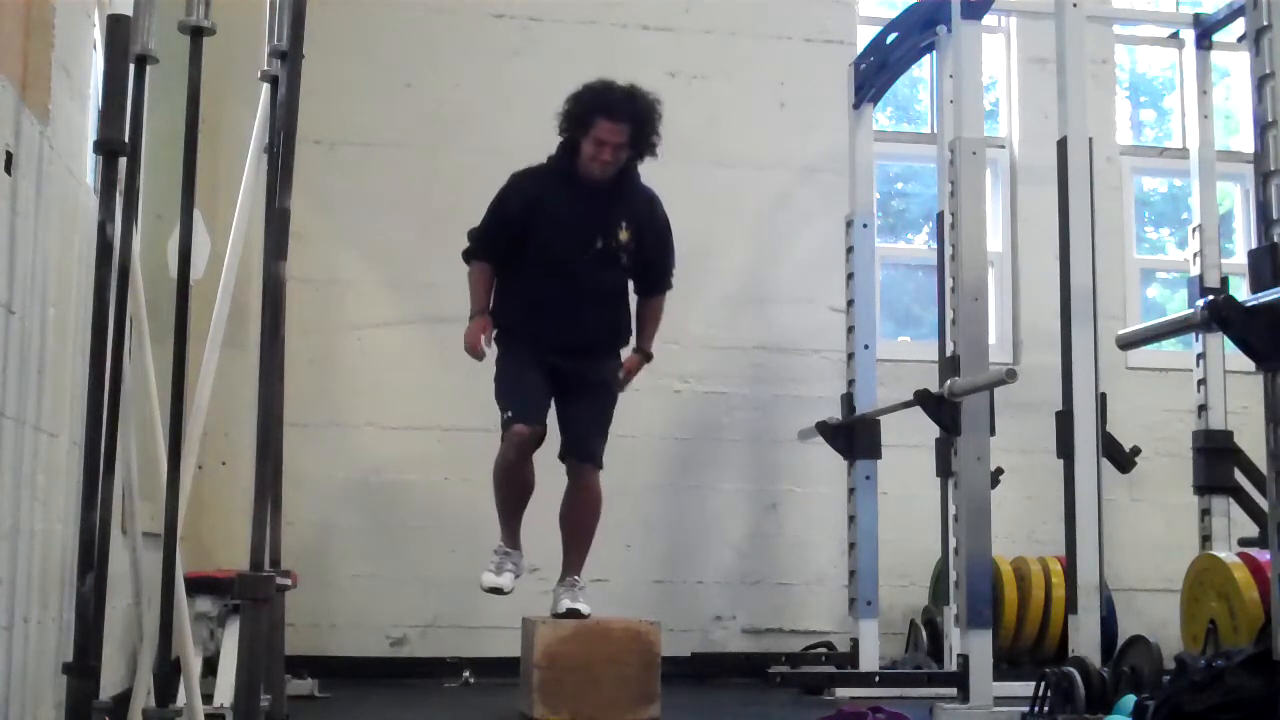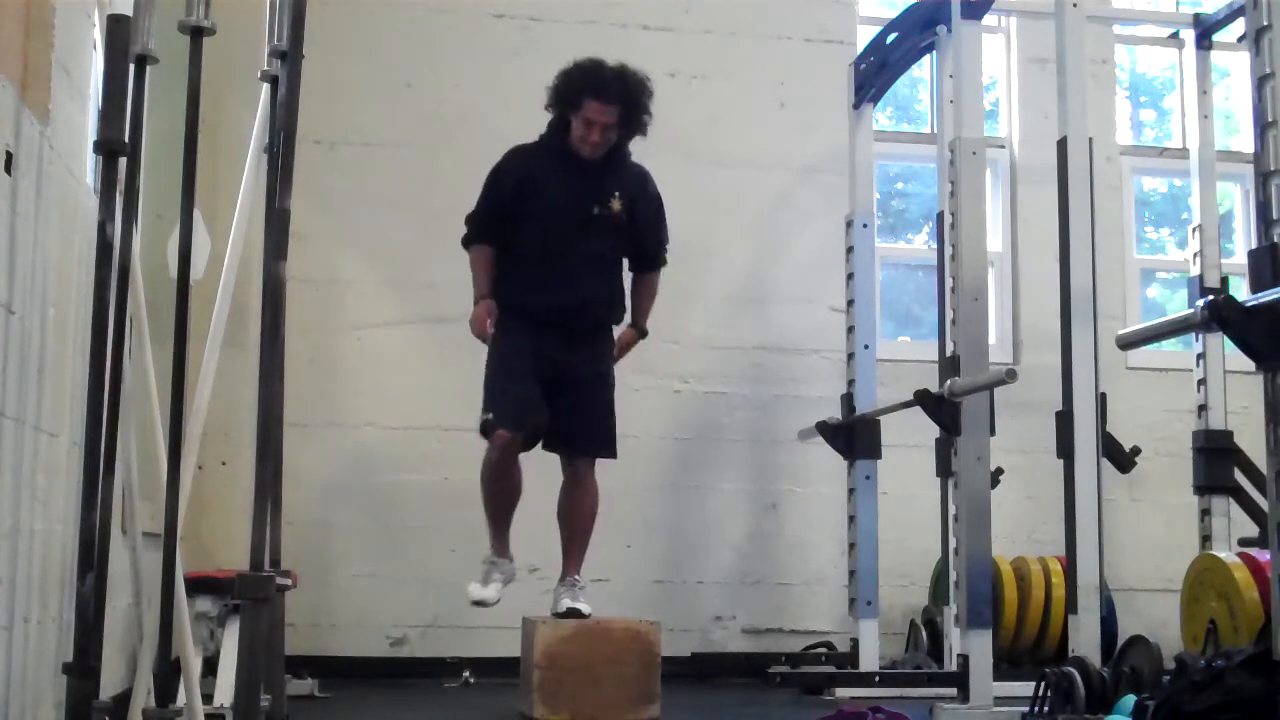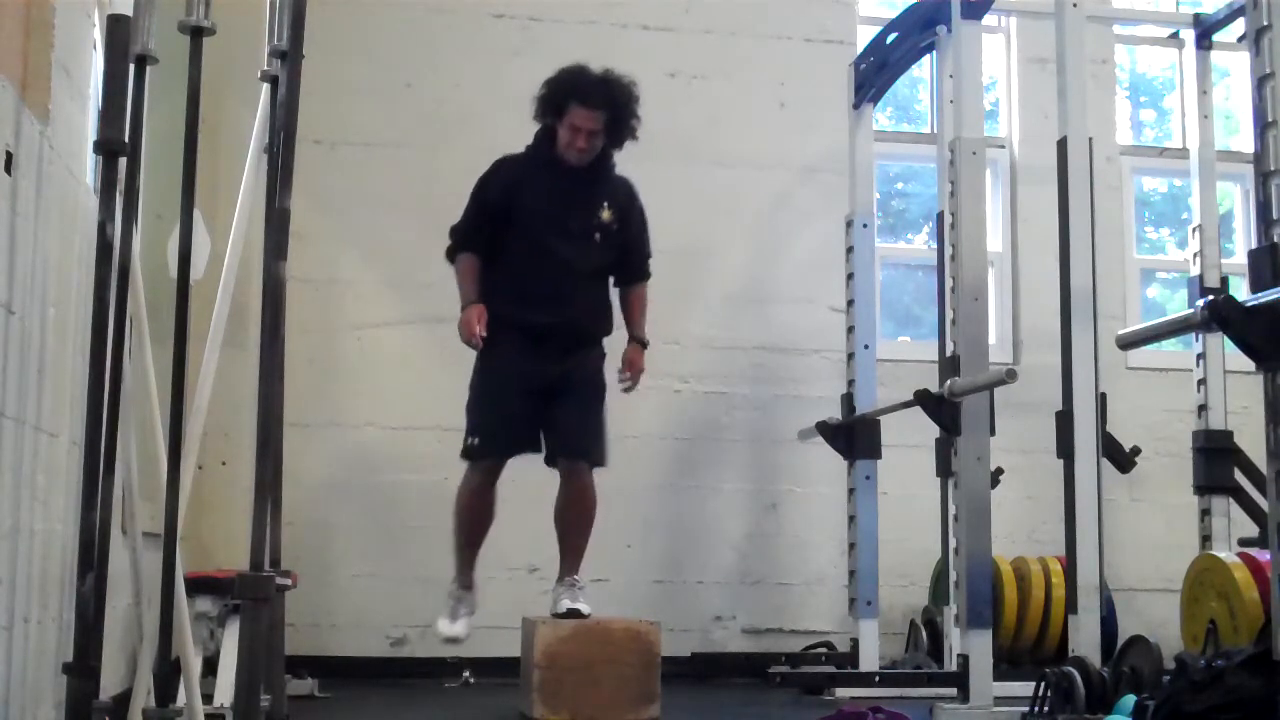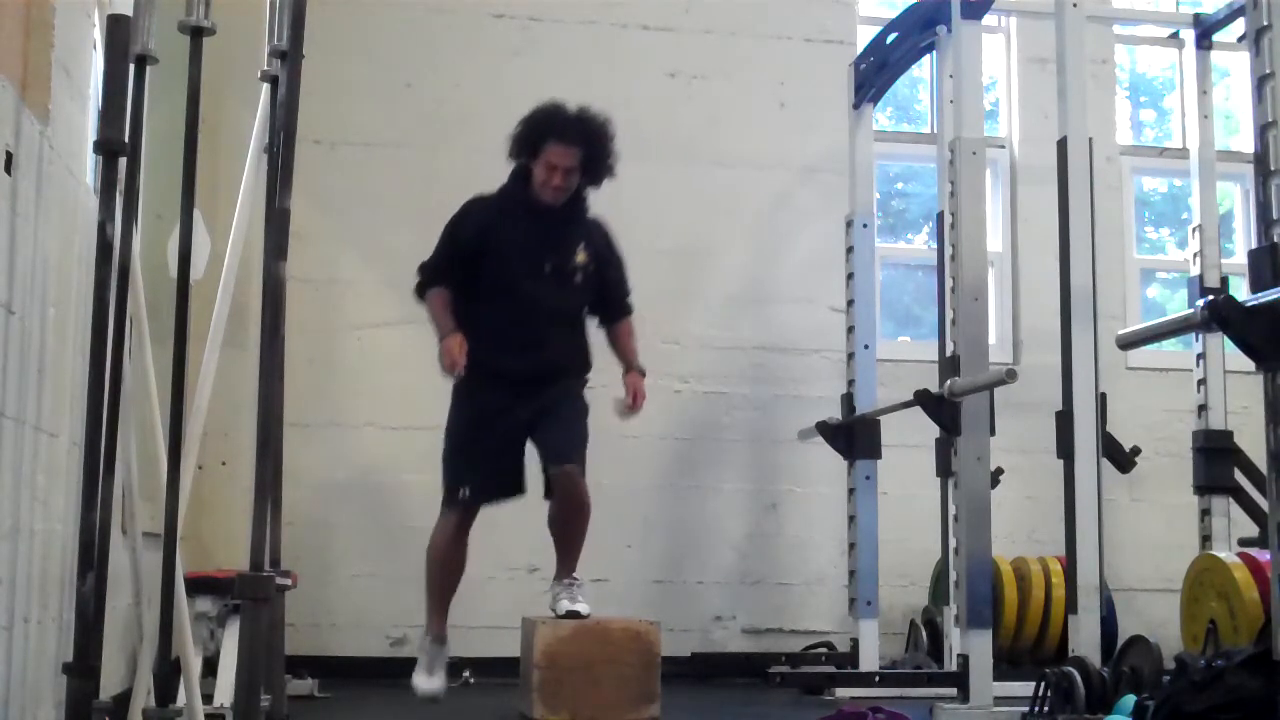
dt=0.2s
person 1, frame 1
left shoulder: (643, 207)
right shoulder: (530, 188)
left elbow: (654, 285)
right elbow: (483, 252)
left wrist: (641, 349)
right wrist: (480, 314)
left hip: (594, 358)
right hip: (525, 345)
left knee: (584, 467)
right knee: (520, 436)
left ankle: (570, 583)
right ankle: (509, 548)
person 1, frame 2
left shoulder: (635, 183)
right shoulder: (523, 165)
left elbow: (648, 261)
right elbow: (482, 234)
left wrist: (637, 324)
right wrist: (484, 297)
left hip: (588, 341)
right hip: (520, 331)
left knee: (581, 462)
right knee: (505, 440)
left ankle: (570, 583)
right ankle: (499, 556)
person 1, frame 3
left shoulder: (619, 195)
right shoulder: (511, 175)
left elbow: (634, 273)
right elbow: (466, 244)
left wrist: (636, 338)
right wrist: (472, 301)
left hip: (580, 353)
right hip: (510, 344)
left knee: (578, 468)
right knee: (484, 464)
left ankle: (569, 584)
right ankle: (463, 588)
person 1, frame 4
left shoulder: (591, 236)
right shoulder: (483, 216)
left elbow: (615, 308)
right elbow: (436, 279)
left wrist: (632, 368)
right wrist: (449, 333)
left hip: (558, 383)
right hip: (487, 383)
left knee: (570, 479)
right knee: (457, 512)
left ankle: (566, 582)
right ankle: (433, 646)
